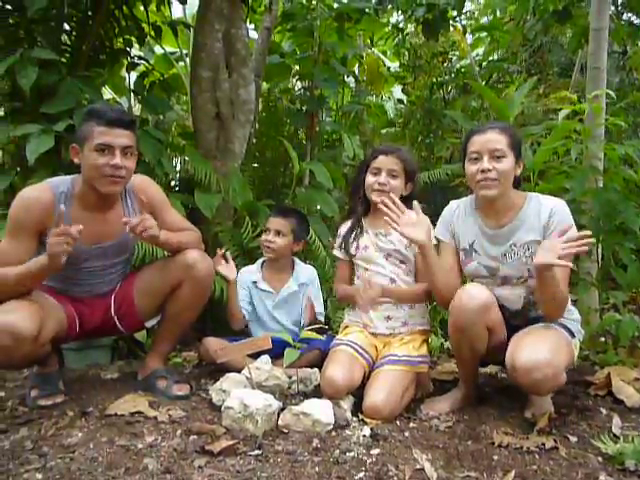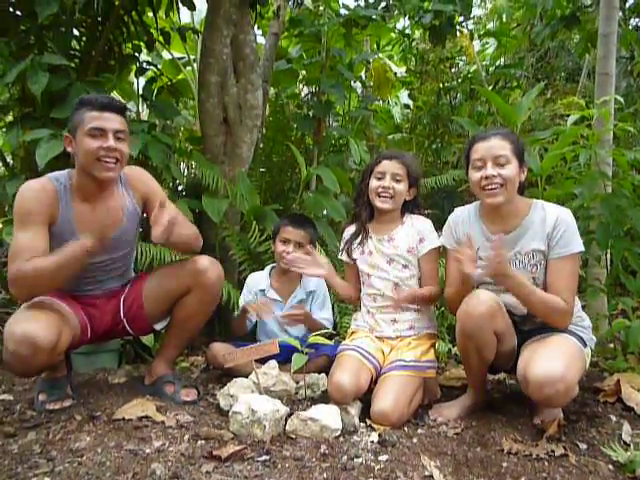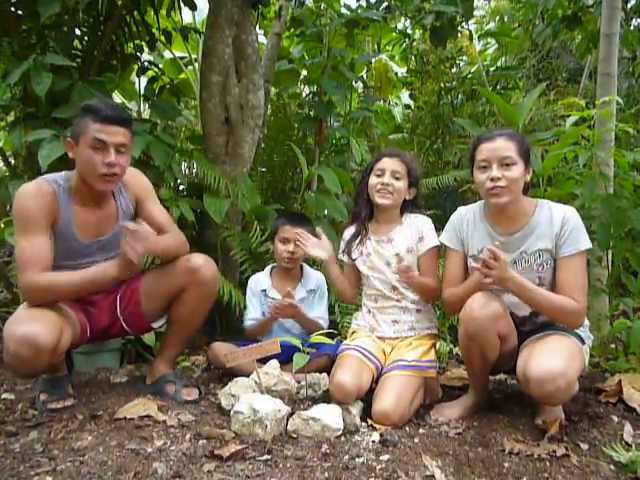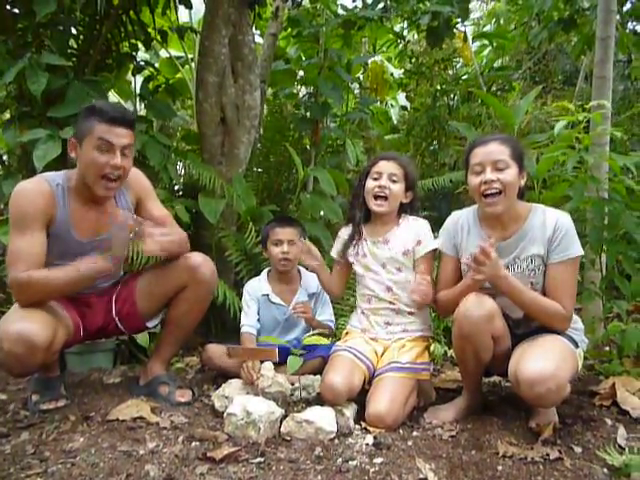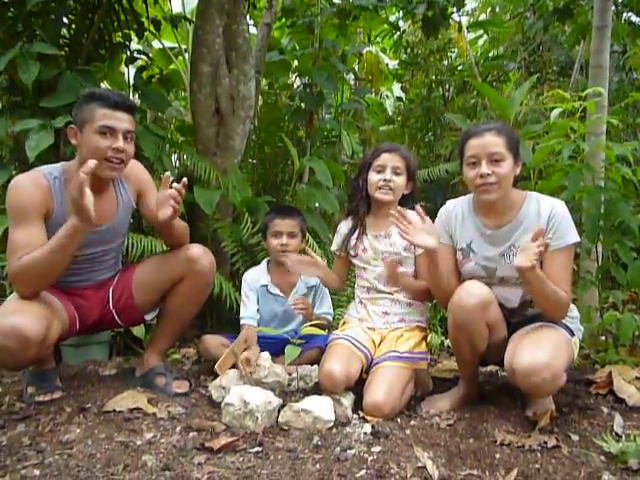
dt=1s
person 1, frame 1
left shoulder: (141, 190)
right shoulder: (38, 200)
left elbow: (195, 241)
left wrist: (158, 235)
right wrist: (48, 263)
left hip: (118, 300)
right hip: (55, 304)
left knee: (198, 265)
left ankle: (153, 366)
right ankle: (47, 364)
person 1, frame 2
left shoulder: (136, 180)
right shoulder: (39, 193)
left elbow: (194, 244)
left wrist: (171, 231)
right wrist: (91, 243)
left hip: (124, 299)
right hip: (64, 304)
left knee: (207, 271)
right knee: (26, 344)
left ankle: (160, 369)
right ankle: (57, 369)
person 1, frame 3
left shoulder: (132, 182)
right shoulder: (37, 196)
left elbow: (178, 243)
right elbow: (31, 287)
left wrist: (153, 245)
right wrist: (116, 267)
left hip: (122, 300)
right hip: (64, 306)
left knee: (202, 269)
right knee: (26, 344)
left ankle: (161, 370)
right ankle: (56, 371)
person 1, frame 4
left shoulder: (133, 182)
right shoulder: (34, 194)
left elbow: (181, 241)
left wrist: (159, 243)
right wrist: (105, 262)
left hip: (116, 299)
right hip: (58, 304)
left knee: (201, 268)
left ankle: (155, 370)
right ankle: (48, 372)
person 1, frame 5
left shoulder: (132, 174)
right shoulder: (31, 187)
left elbow: (181, 242)
left wrist: (168, 220)
right wrist: (79, 223)
left hip: (113, 291)
right hip: (55, 297)
left knee: (199, 260)
left ankle: (151, 362)
right ankle: (44, 365)
person 2, frame 1
left shoulder: (551, 211)
right shoulder: (455, 214)
left elbow: (556, 308)
right elbow: (447, 297)
left wrist: (544, 269)
right wrist: (425, 247)
left hip: (545, 323)
right hip: (484, 326)
left knee: (532, 367)
right knee: (470, 298)
left ankle: (539, 390)
right ankle: (466, 388)
person 2, frame 2
left shoulder: (556, 220)
right shoulder: (459, 221)
left elbow: (561, 316)
right elbow: (454, 305)
left wrist: (509, 276)
right wrist: (462, 275)
left hip: (556, 330)
right hip: (495, 335)
left knee: (546, 382)
right knee: (479, 304)
left ankle: (548, 398)
right ankle: (475, 393)
person 2, frame 3
left shoulder: (563, 219)
right shoulder: (463, 220)
left elbow: (575, 315)
right elbow: (450, 303)
left wrist: (509, 278)
right wrist: (482, 279)
left hip: (554, 329)
right hip: (491, 335)
left knee: (546, 379)
right knee: (479, 306)
left ankle: (550, 397)
right ankle: (476, 393)
person 2, frame 4
left shoulder: (555, 225)
right shoulder: (457, 224)
left elbow: (561, 318)
right elbow: (442, 304)
left wrist: (501, 278)
right wrist: (472, 281)
left hip: (548, 333)
right hip: (487, 339)
left knee: (536, 381)
right knee: (474, 306)
left ankle: (545, 399)
right ankle: (470, 396)
person 2, frame 5
left shoulder: (550, 212)
right shoulder: (452, 213)
left elbow: (559, 309)
right elbow: (443, 298)
left wrist: (529, 271)
right wrist: (434, 253)
left hip: (543, 322)
right hip: (480, 326)
left knee: (532, 372)
right knee: (469, 297)
left ankle: (541, 386)
right ankle: (468, 385)
person 3, frame 1
right shoulder: (350, 228)
left elbow: (428, 287)
right elbow: (342, 284)
left wrist: (385, 292)
right wrist: (355, 293)
left hip: (405, 330)
right hip: (360, 326)
left knee: (378, 408)
right knee: (334, 384)
left ankle: (413, 377)
right ankle: (375, 373)
person 3, frame 2
left shoulder: (420, 228)
right shoulder: (354, 234)
left elbow: (433, 291)
right elbow: (355, 294)
left wrist: (410, 296)
right wrist: (326, 274)
left hip: (412, 334)
right hip: (367, 330)
left knee: (386, 414)
right knee: (341, 390)
left ankle: (417, 383)
right ankle: (385, 379)
person 3, frame 3
left shoulder: (421, 227)
right shoulder: (355, 234)
left elbow: (433, 293)
right elbow: (348, 292)
left wrist: (411, 278)
right wrist: (327, 261)
left hip: (413, 333)
right hip: (365, 329)
left knee: (387, 414)
right knee: (342, 391)
left ankle: (419, 383)
right ankle: (376, 377)
person 3, frame 4
left shoulder: (417, 229)
right shoulder: (350, 234)
left elbow: (427, 297)
right elbow: (336, 291)
left wrist: (423, 294)
right wrist: (318, 267)
left hip: (407, 335)
right hip: (363, 330)
left knee: (380, 416)
right knee: (334, 390)
left ankle: (413, 385)
right ankle: (381, 380)
person 3, frame 5
right shoulder: (350, 227)
left elbow: (427, 292)
right elbow: (338, 281)
left wrist: (402, 280)
right wrist: (316, 268)
left hip: (404, 325)
right hip: (360, 320)
left knee: (377, 406)
right knee: (332, 378)
left ankle: (410, 374)
right ankle: (383, 370)
person 4, frame 1
left shoulder: (308, 275)
right shoulder: (247, 274)
left elbow: (315, 327)
right elbow: (236, 324)
left wrist: (311, 320)
right wrist: (231, 284)
left hip: (295, 348)
right hip: (258, 347)
left knee: (324, 344)
right knee: (208, 345)
person 4, frame 2
left shoulder: (315, 283)
right shoulder: (255, 281)
right elbow: (238, 331)
left wrist: (308, 321)
right wrist: (245, 311)
left hip: (304, 353)
left knee: (333, 350)
right knee: (215, 351)
person 4, frame 3
left shoulder: (316, 280)
right shoulder: (257, 281)
left elbow: (320, 330)
right elbow: (251, 333)
left wrist: (297, 314)
right wrist: (274, 316)
left hip: (305, 351)
left knee: (335, 349)
right knee: (216, 350)
person 4, frame 4
left shoulder: (314, 284)
right shoulder: (253, 287)
left elbow: (328, 332)
right elbow: (248, 331)
left wrist: (313, 322)
right wrist: (251, 360)
left hip: (301, 354)
left knee: (331, 351)
right knee: (210, 353)
person 4, frame 5
left shoulder: (314, 276)
right shoulder: (252, 277)
left elbow: (326, 324)
right elbow: (248, 323)
left wrist: (311, 317)
right wrist: (252, 348)
left hip: (298, 344)
right hip: (263, 342)
left knee: (328, 342)
right knee: (207, 343)
